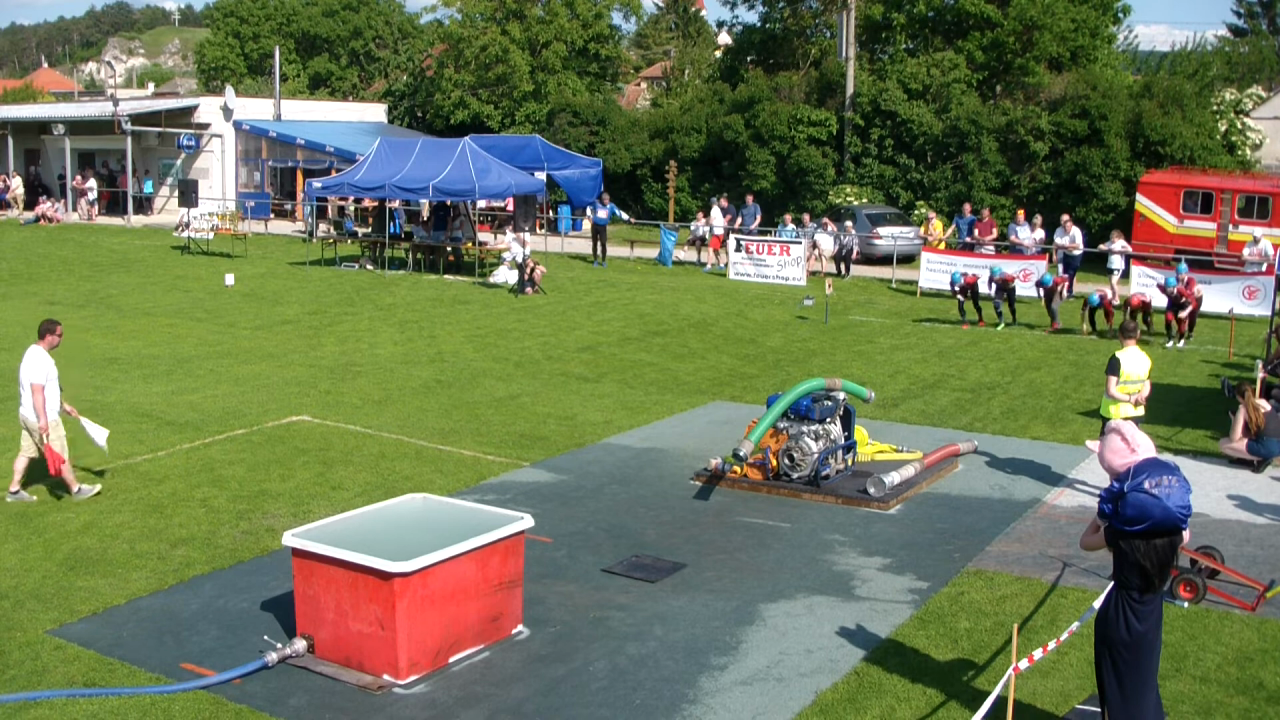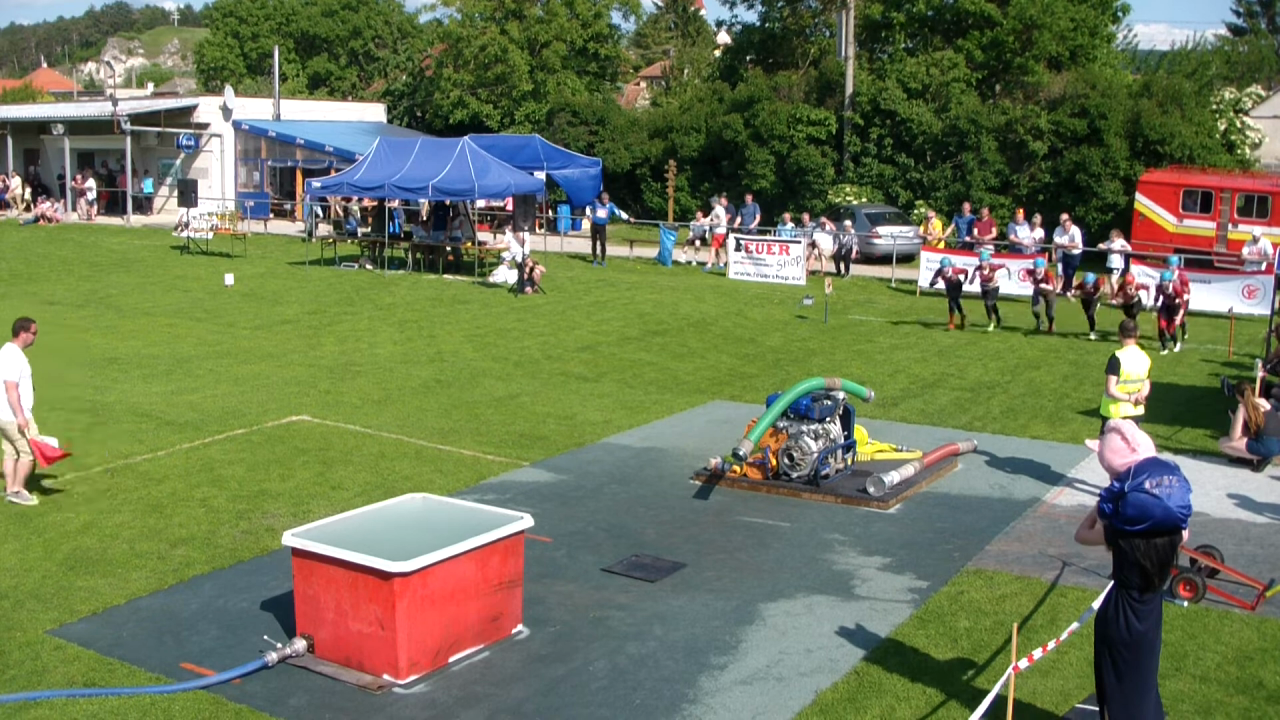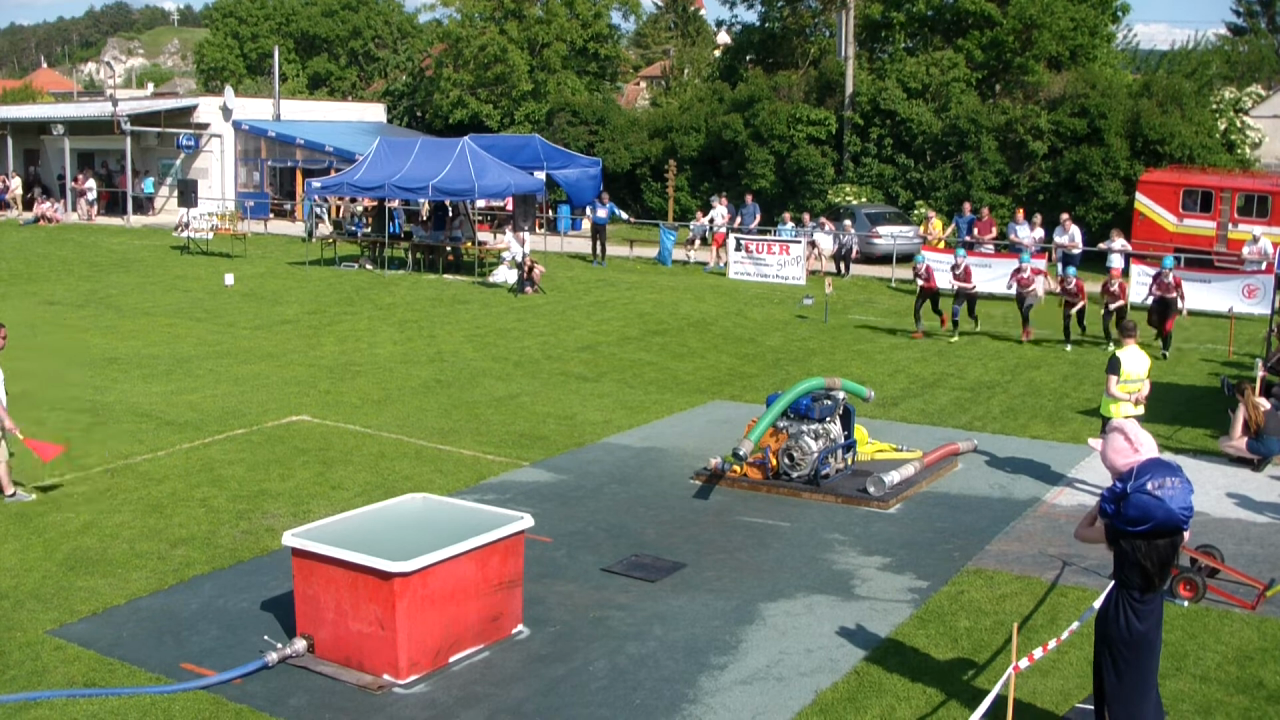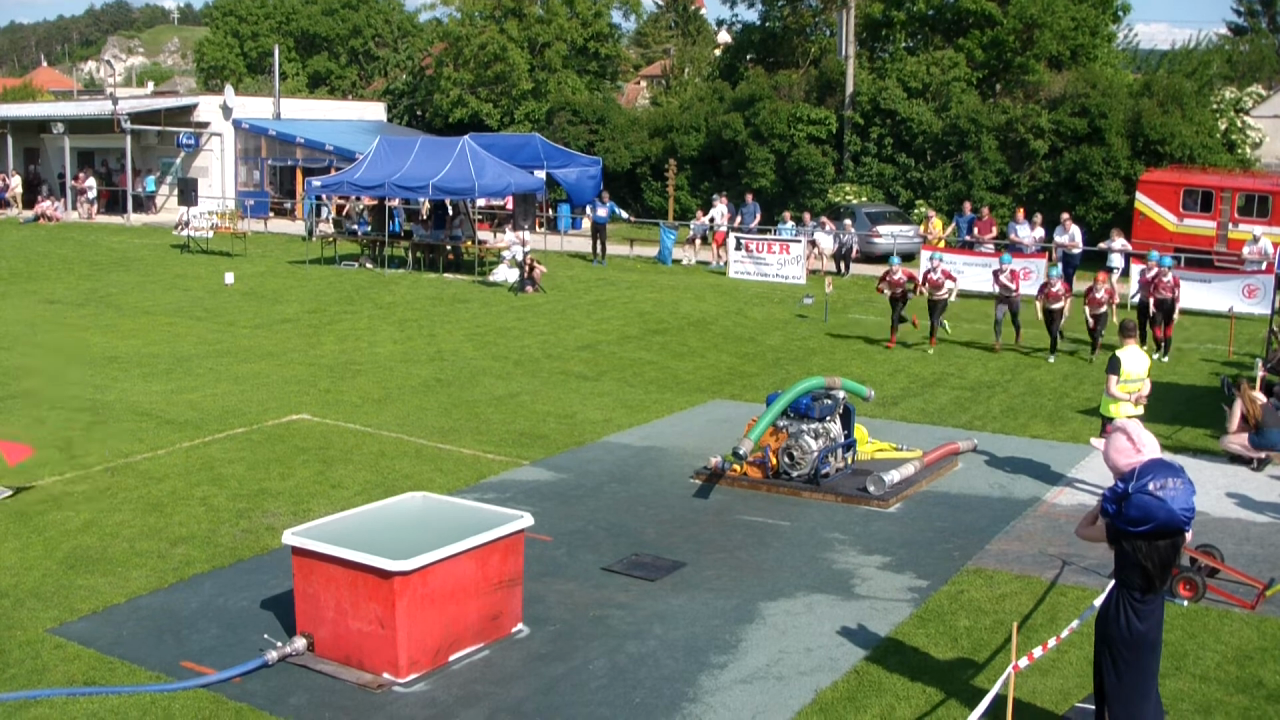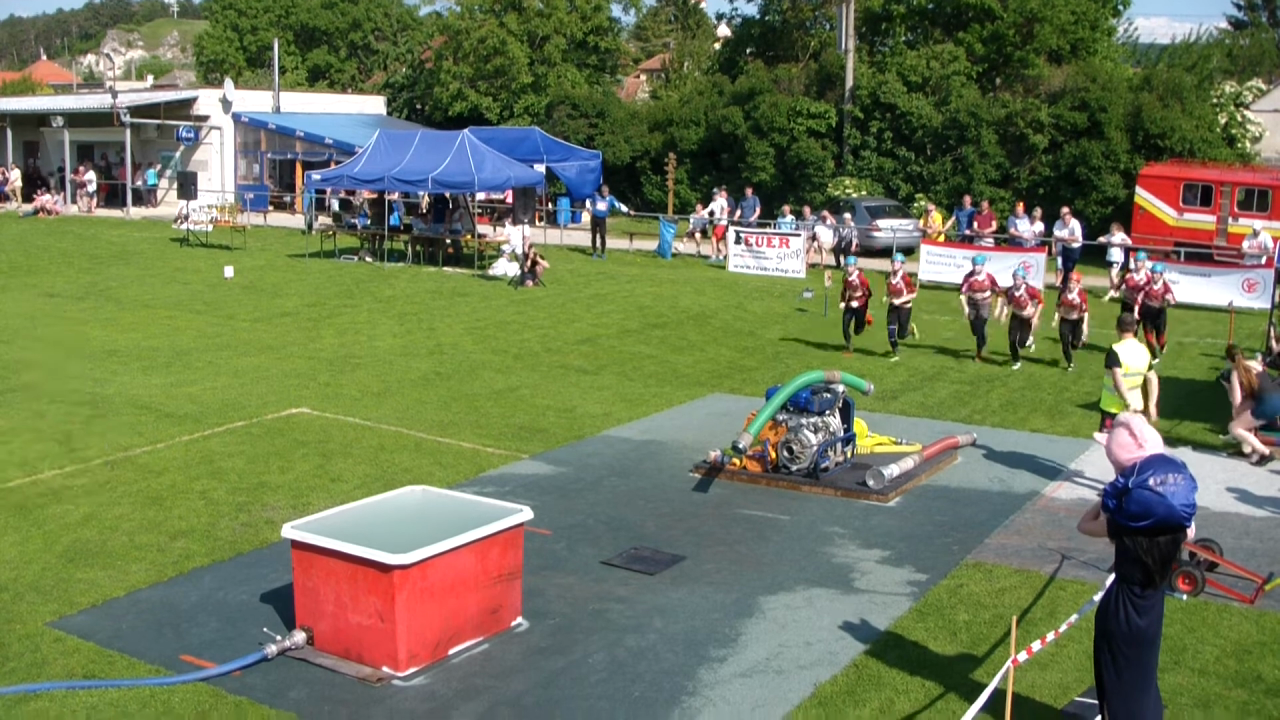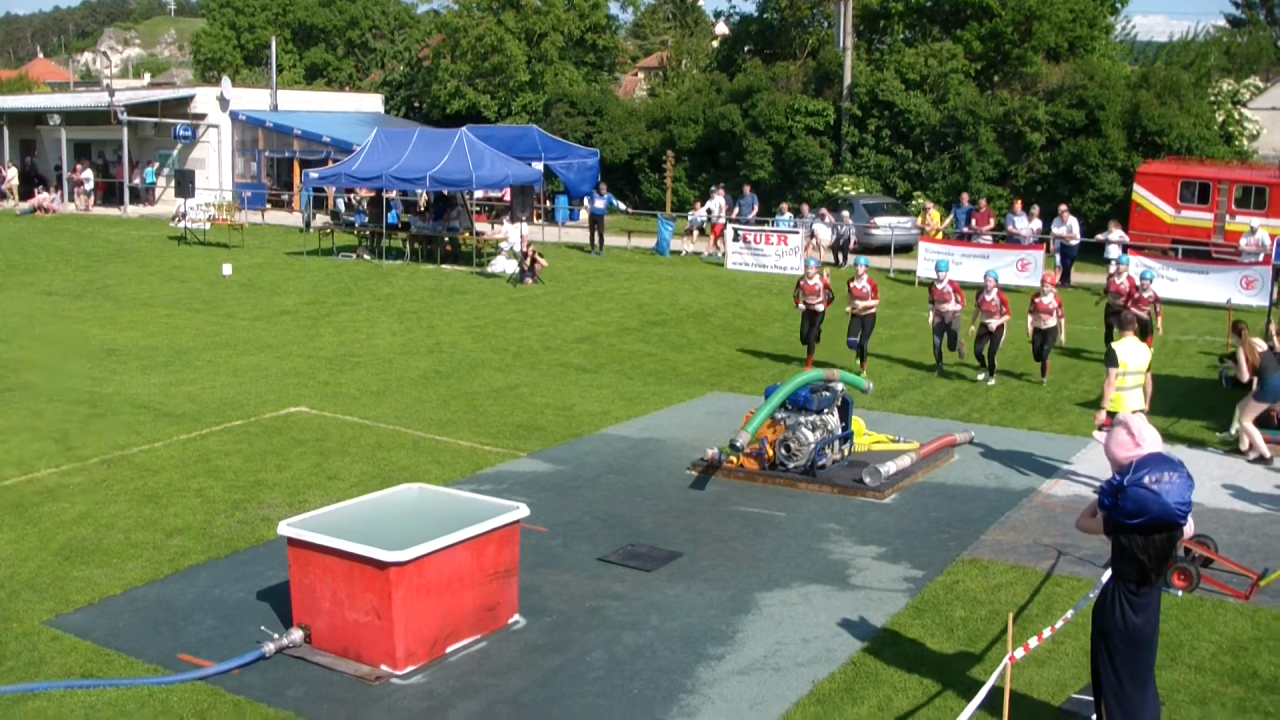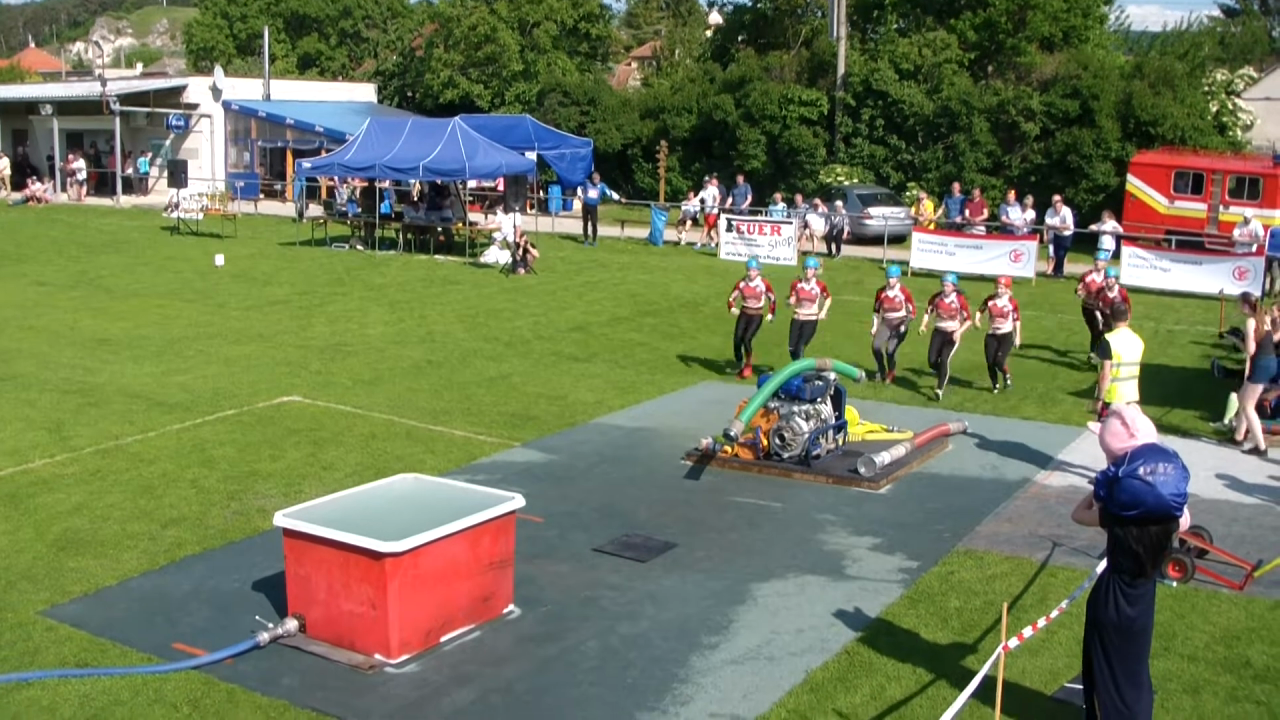
dt=0.3s
person 1, frame 1
left shoulder: (1122, 532)
right shoulder: (1174, 529)
left elbow: (1085, 541)
left wrist: (1106, 511)
left hip: (1121, 615)
right hip: (1151, 611)
left knee: (1122, 693)
right knee: (1143, 683)
person 1, frame 2
left shoulder: (1122, 532)
right shoulder: (1173, 528)
left elbow: (1082, 534)
left wrist: (1105, 504)
left hip: (1121, 615)
right hip: (1150, 610)
left knee: (1122, 692)
right knee: (1143, 683)
person 1, frame 3
left shoulder: (1122, 531)
right shoulder: (1174, 528)
left elbow: (1081, 531)
left wrist: (1106, 501)
left hip: (1121, 614)
right hip: (1151, 609)
left knee: (1121, 691)
right knee: (1143, 684)
person 1, frame 4
left shoulder: (1124, 530)
right shoulder: (1176, 529)
left elbow: (1082, 529)
left wrist: (1108, 501)
left hip: (1122, 614)
right hip: (1152, 610)
left knee: (1120, 689)
right knee: (1143, 679)
person 1, frame 5
left shoulder: (1125, 524)
right shoulder: (1177, 522)
left elbow: (1084, 524)
right elbow: (1187, 532)
left wrist: (1110, 497)
left hip: (1122, 607)
right hip: (1152, 602)
left knee: (1119, 678)
right knee: (1143, 671)
person 1, frame 6
left shoulder: (1121, 522)
right shoulder: (1175, 519)
left elbow: (1082, 521)
right elbow: (1187, 530)
left wrist: (1108, 495)
left hip: (1119, 603)
right hip: (1149, 599)
left knee: (1115, 673)
right knee: (1141, 666)
person 1, frame 7
left shoulder: (1117, 513)
right shoulder: (1171, 512)
left elbow: (1079, 513)
right elbow: (1183, 521)
left wrist: (1103, 485)
left hip: (1114, 595)
right hip: (1144, 589)
left knee: (1108, 663)
right knee: (1135, 655)
